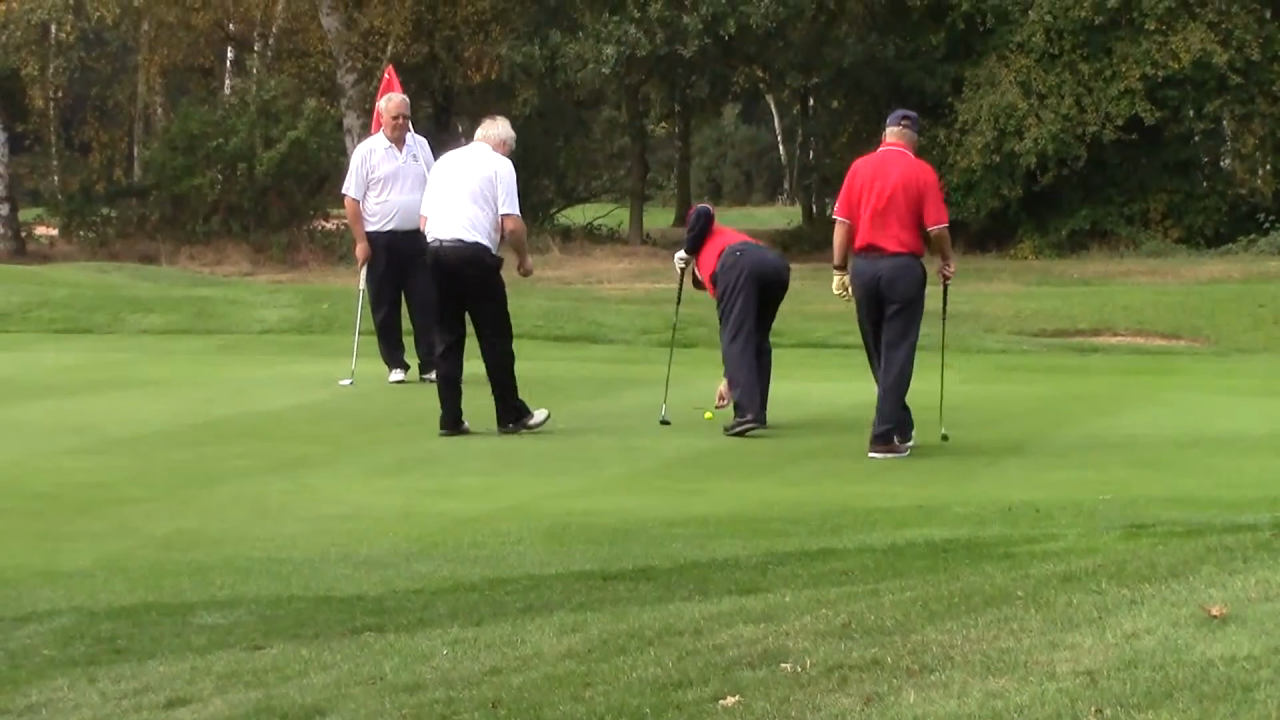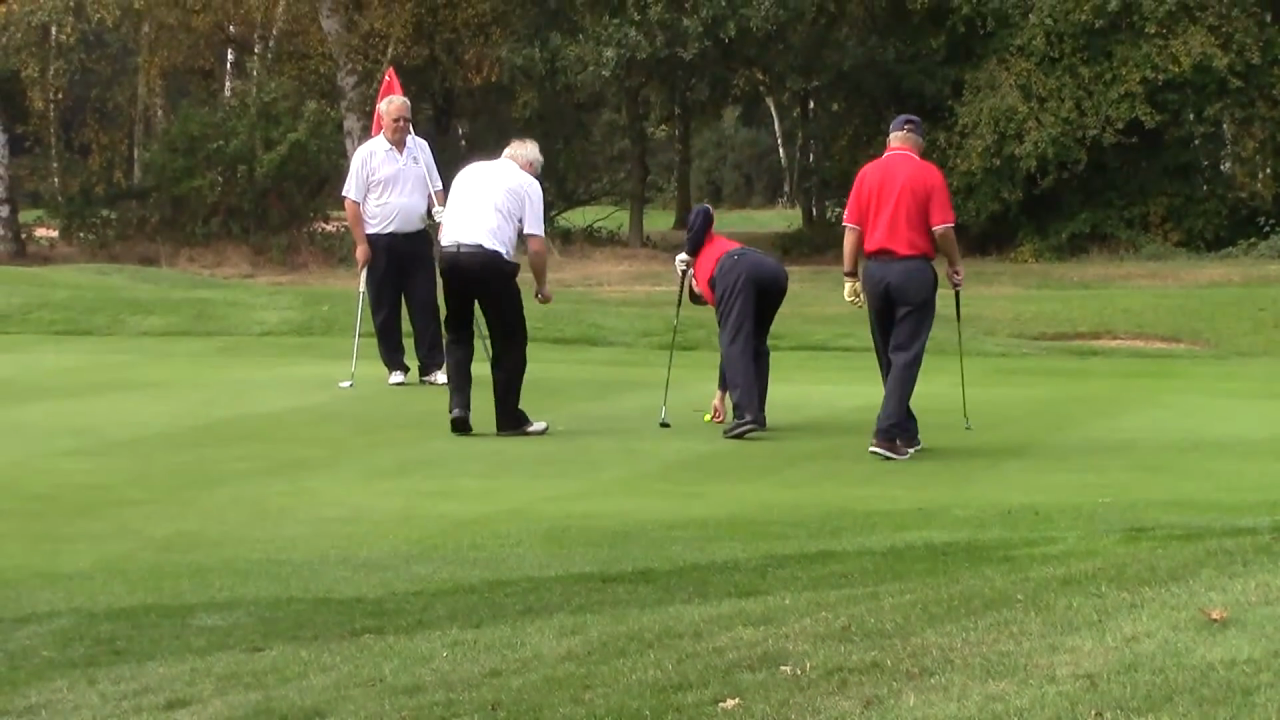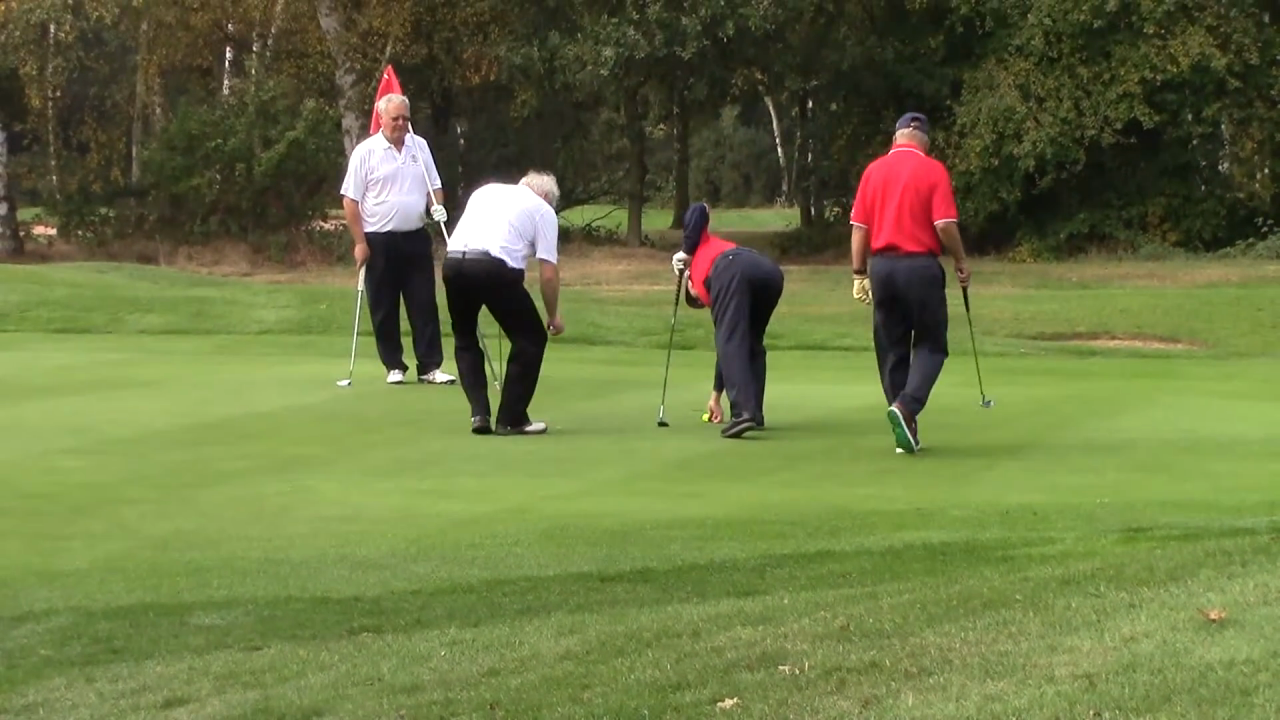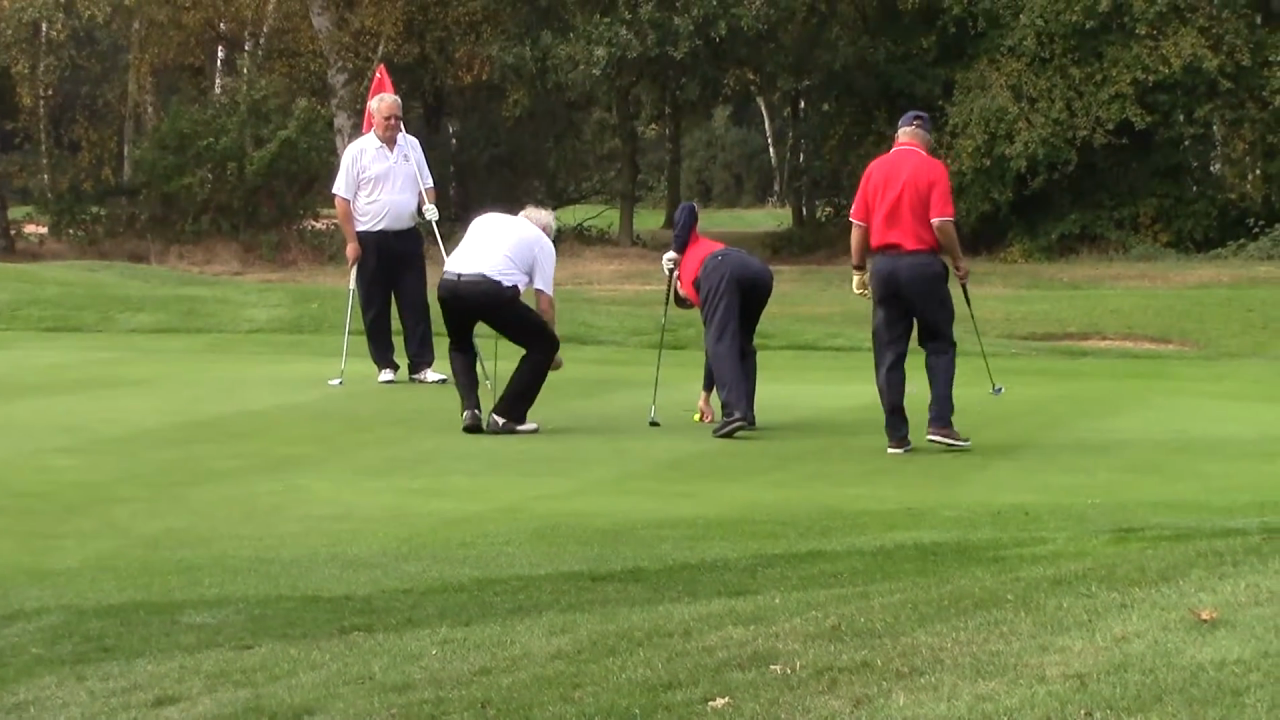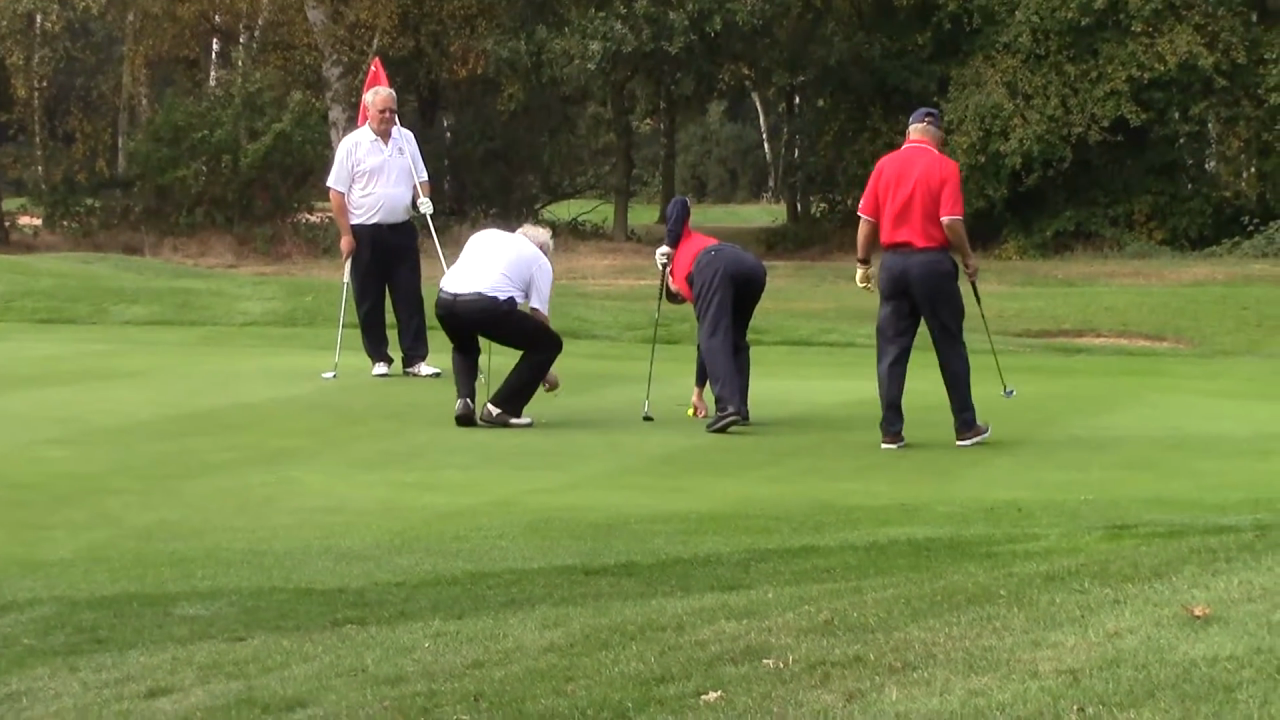
dt=0.2s
person 1, frame 1
left shoulder: (859, 167)
right shoulder: (922, 172)
left elbow: (842, 223)
right elbow: (937, 228)
left wrist: (839, 269)
right wrist: (947, 260)
left hip: (864, 266)
right hip: (903, 267)
left knee: (879, 354)
right knee: (897, 355)
left ankle: (901, 428)
right ankle: (883, 437)
person 1, frame 2
left shoulder: (866, 172)
right shoulder: (929, 173)
left elbow: (852, 229)
right elbow: (943, 229)
left wrist: (851, 276)
right wrist: (955, 265)
left hip: (875, 270)
right hip: (913, 270)
left knee: (889, 354)
right knee: (906, 356)
left ankle: (905, 433)
right ankle: (886, 435)
person 1, frame 3
left shoulder: (873, 170)
right shoulder: (933, 169)
left elbow: (859, 228)
right elbow: (945, 224)
left wrist: (859, 274)
right wrist: (960, 263)
left hip: (882, 266)
right hip: (920, 266)
left knee: (891, 353)
right knee: (931, 346)
left ankle: (904, 434)
right ankle: (906, 406)
person 1, frame 4
left shoulder: (874, 168)
right shoulder: (934, 168)
left elbow: (859, 224)
right elbow: (941, 223)
left wrist: (858, 269)
right wrist: (958, 260)
left hip: (884, 264)
right hip: (922, 264)
left knee: (888, 353)
right knee: (939, 344)
left ankle: (896, 436)
right ankle: (939, 423)
person 1, frame 5
left shoulder: (885, 164)
right shoulder: (945, 166)
left elbow: (867, 220)
right elbow: (951, 222)
left wrist: (863, 263)
right wrist: (968, 258)
left hip: (894, 262)
right hip: (933, 262)
left knee: (891, 349)
right knee: (950, 346)
left ankle: (890, 431)
right ankle: (966, 426)
person 2, frame 1
left shoulder: (421, 145)
right shoulder: (366, 151)
right elbow: (351, 199)
right wrist: (361, 241)
left hip: (416, 236)
right hip: (380, 239)
left knee: (425, 302)
right knee: (385, 307)
left ankle: (430, 365)
right ankle: (395, 365)
person 2, frame 2
left shoulder: (422, 147)
right shoulder: (367, 153)
left elbow: (435, 187)
right elbow: (352, 201)
left wrist: (439, 208)
right wrist: (362, 243)
left hip: (417, 238)
right hip: (381, 241)
left knee: (426, 305)
right knee: (385, 309)
left ankle: (432, 367)
right ankle: (395, 368)
person 2, frame 3
left shoulder: (420, 146)
right shoulder: (365, 152)
left elbow: (434, 185)
right elbow: (350, 200)
left wrist: (438, 206)
right wrist: (360, 242)
left hip: (416, 237)
right hip: (380, 240)
left knee: (425, 304)
right knee: (384, 308)
left ankle: (430, 366)
right ankle: (394, 366)
person 2, frame 4
left shoulder: (412, 145)
right shoulder: (357, 150)
left elbow: (425, 184)
right elbow: (342, 199)
left wrist: (429, 204)
right wrist: (352, 241)
left hip: (407, 236)
right hip: (371, 239)
left knee: (416, 303)
right knee: (375, 307)
left ankle: (421, 365)
right ankle: (385, 365)
person 2, frame 5
left shoulder: (407, 138)
right shoulder: (352, 143)
left elbow: (420, 177)
right elbow: (337, 192)
left wrist: (424, 198)
right wrist: (346, 234)
left hip: (402, 230)
right hip: (365, 232)
left knee: (410, 296)
right knee: (369, 300)
left ankle: (415, 359)
right ankle: (379, 359)
person 3, frame 1
left shoulder: (444, 160)
right shoulder: (500, 164)
left elbow: (424, 221)
right elbow: (511, 224)
right wrist: (523, 259)
left hip: (435, 250)
right hip: (473, 253)
left knee: (448, 336)
right knee: (495, 335)
left ankle: (451, 418)
right ankle: (511, 415)
person 3, frame 2
left shoulder: (469, 170)
right shoulder: (528, 182)
left elbow: (445, 224)
right elbow: (536, 244)
right wrist: (542, 285)
left hip: (448, 254)
right hip: (488, 259)
left knee: (458, 334)
right knee: (510, 339)
left ankle: (459, 407)
right ankle: (510, 420)
person 3, frame 3
left shoulder: (486, 190)
right shoulder: (543, 209)
right elbow: (548, 271)
left wrist: (470, 292)
right wrist: (553, 315)
left hip: (452, 262)
right hip: (494, 267)
left knee: (465, 340)
right knee: (532, 338)
left ankle: (479, 413)
right ankle: (512, 418)
person 3, frame 4
left shoulder: (486, 218)
right shoulder: (542, 241)
right elbow: (544, 300)
left wrist: (466, 313)
right wrist: (550, 351)
left hip: (447, 284)
right hip: (490, 289)
left knee: (460, 347)
right knee: (544, 345)
left ankle: (471, 410)
right ankle: (506, 415)
person 3, frame 5
left shoulder: (484, 235)
right shoulder: (539, 259)
right elbow: (539, 317)
right wrist: (544, 372)
left hip: (445, 301)
right hip: (486, 305)
left knee: (464, 348)
right knee: (549, 344)
left ankle: (464, 401)
right ankle: (503, 407)
person 4, frame 1
left shoulder: (708, 238)
left elbow: (703, 213)
right elbow: (739, 335)
left wrist: (687, 251)
right wrist: (727, 379)
left hip: (740, 263)
right hip: (777, 265)
left knee: (736, 339)
right knee: (758, 340)
left ankle: (746, 413)
right ankle: (757, 411)
person 4, frame 2
left shoulder: (706, 247)
left elbow: (703, 213)
right elbow: (734, 343)
left wrist: (688, 253)
right wrist: (720, 394)
left hip: (738, 268)
right hip: (775, 272)
left knee: (735, 343)
right knee: (755, 344)
left ankle: (745, 415)
right ankle: (756, 414)
person 4, frame 3
left shoulder: (702, 248)
left elbow: (699, 210)
right elbow: (727, 344)
left wrist: (685, 251)
right wrist: (715, 396)
left hip: (733, 268)
right hip: (771, 273)
left knee: (731, 343)
right knee: (752, 344)
left ankle: (743, 413)
right ankle: (754, 413)
person 4, frame 4
left shoulder: (691, 249)
left elbow: (688, 210)
right elbow: (713, 346)
left wrist: (675, 251)
right wrist: (705, 397)
left hip: (723, 269)
right hip: (760, 273)
left knee: (720, 343)
right knee: (743, 344)
left ankle: (734, 412)
right ankle: (746, 413)
person 4, frame 5
right shoulder: (695, 292)
left elbow: (680, 204)
right elbow: (704, 342)
left wrist: (668, 245)
right wrist: (698, 392)
left hip: (716, 264)
right hip: (753, 268)
left knee: (713, 338)
right knee: (735, 340)
left ankle: (728, 407)
right ankle: (739, 407)
